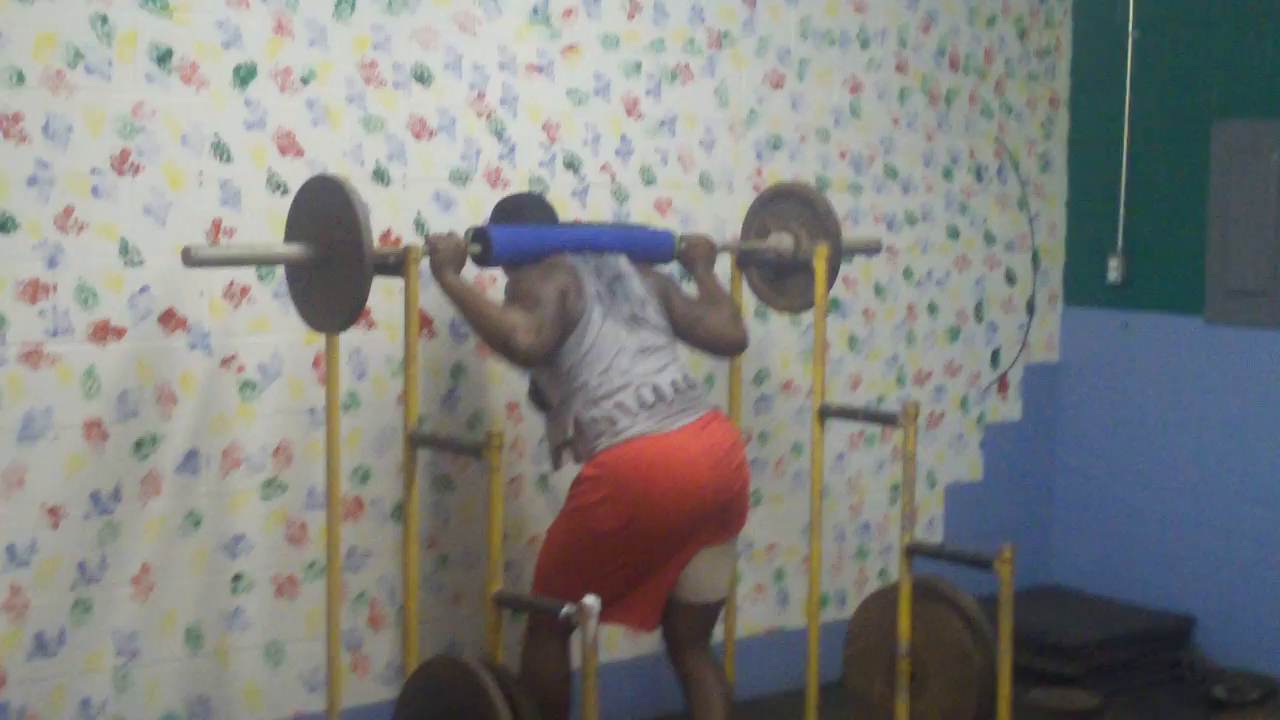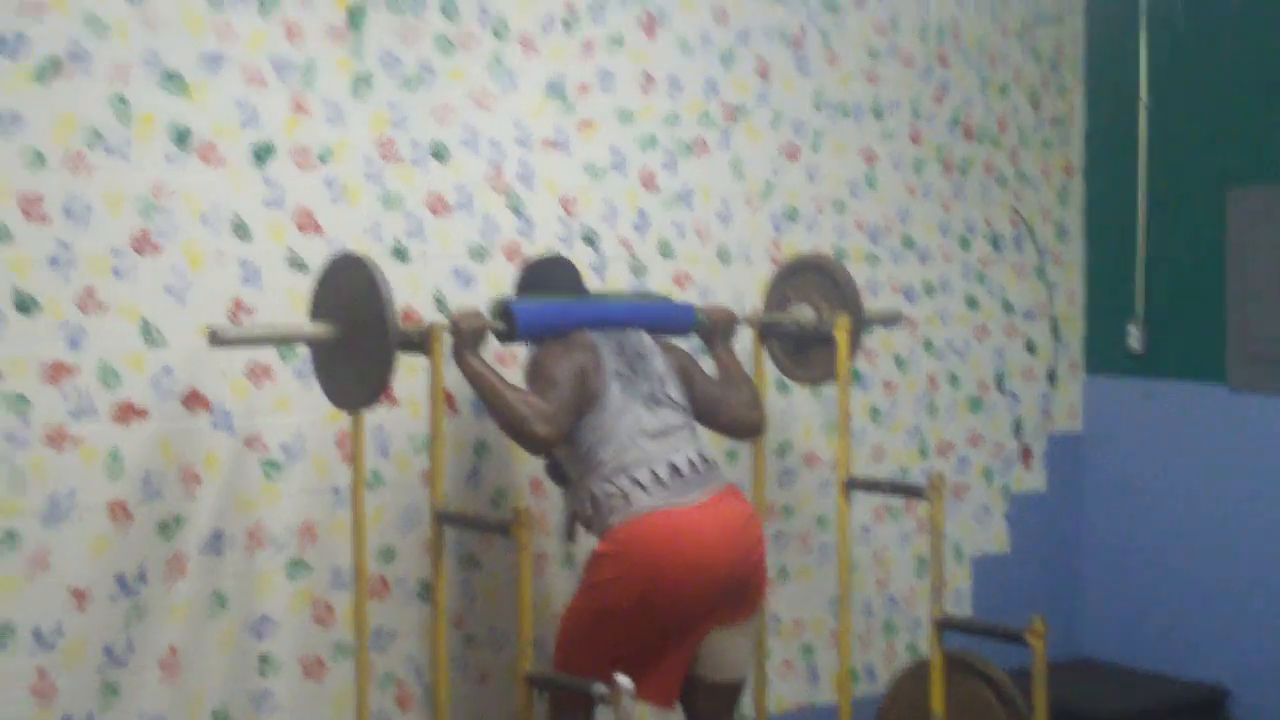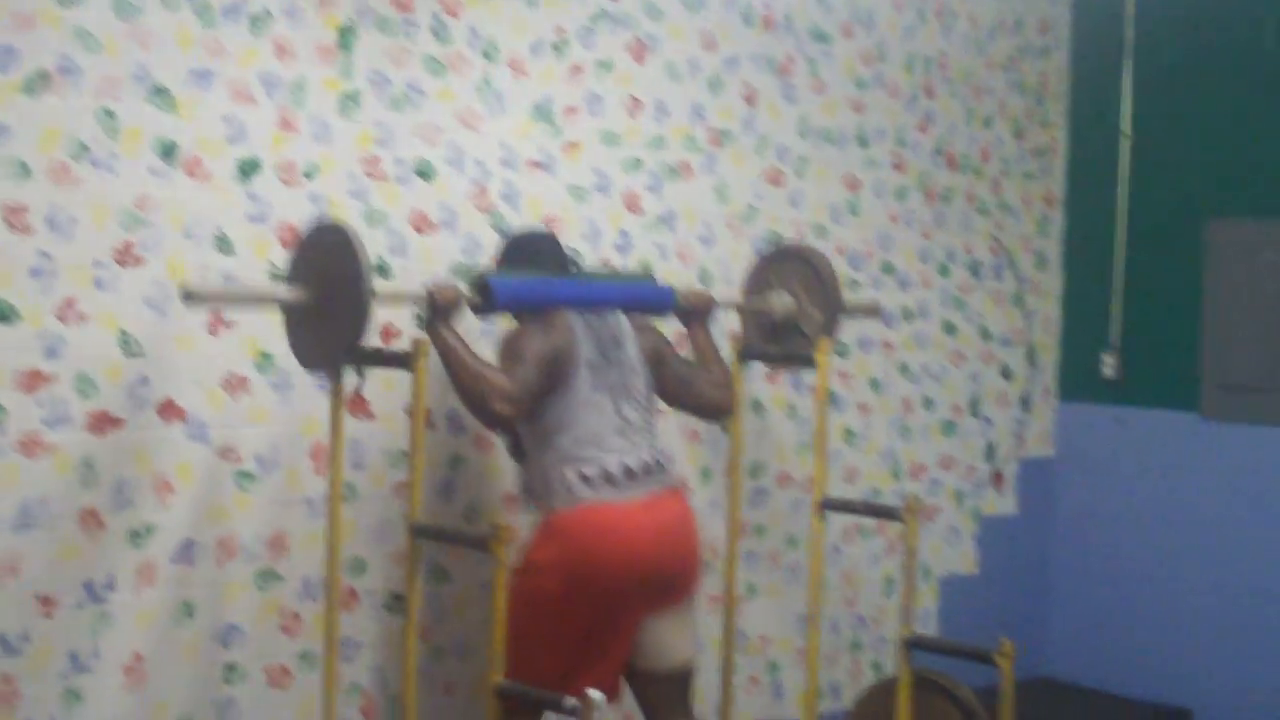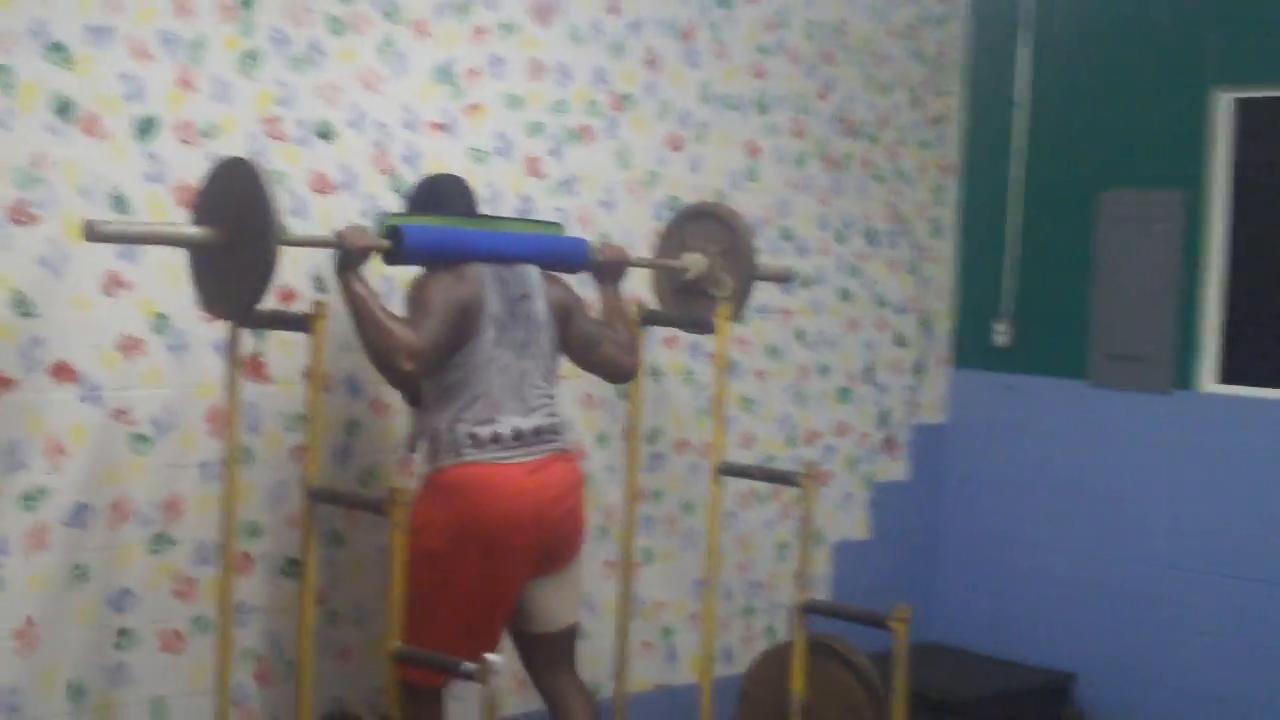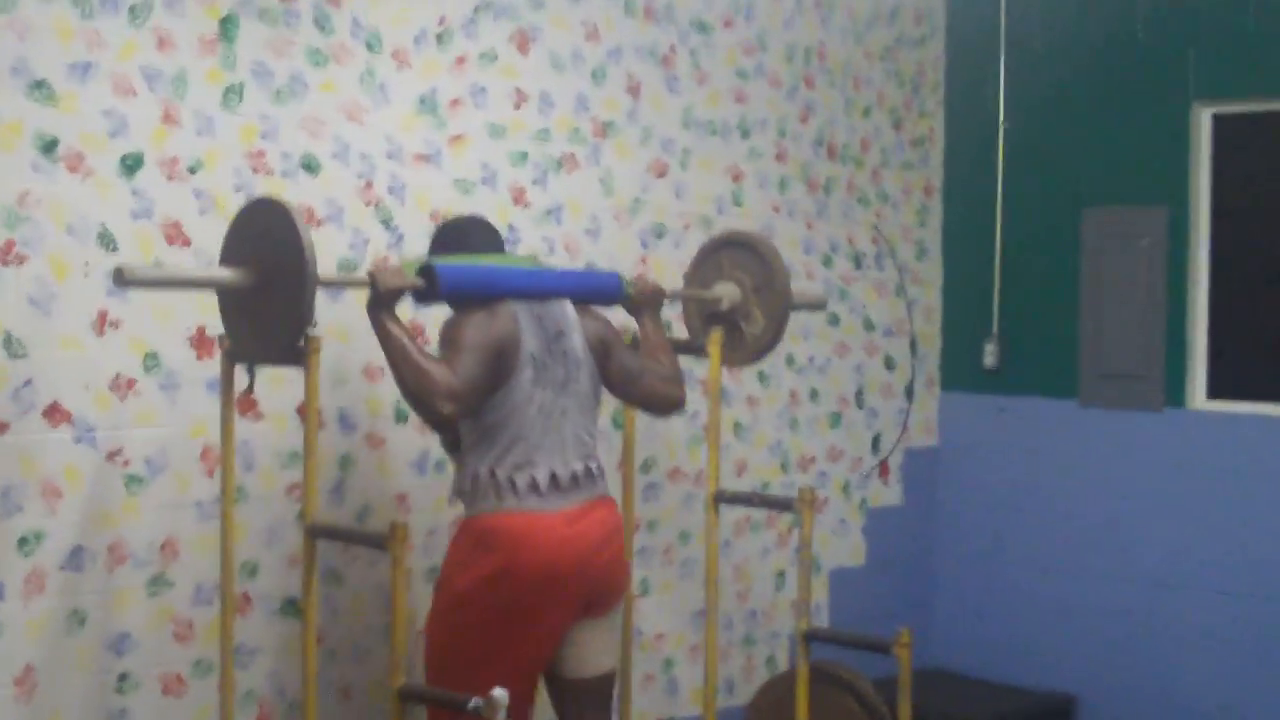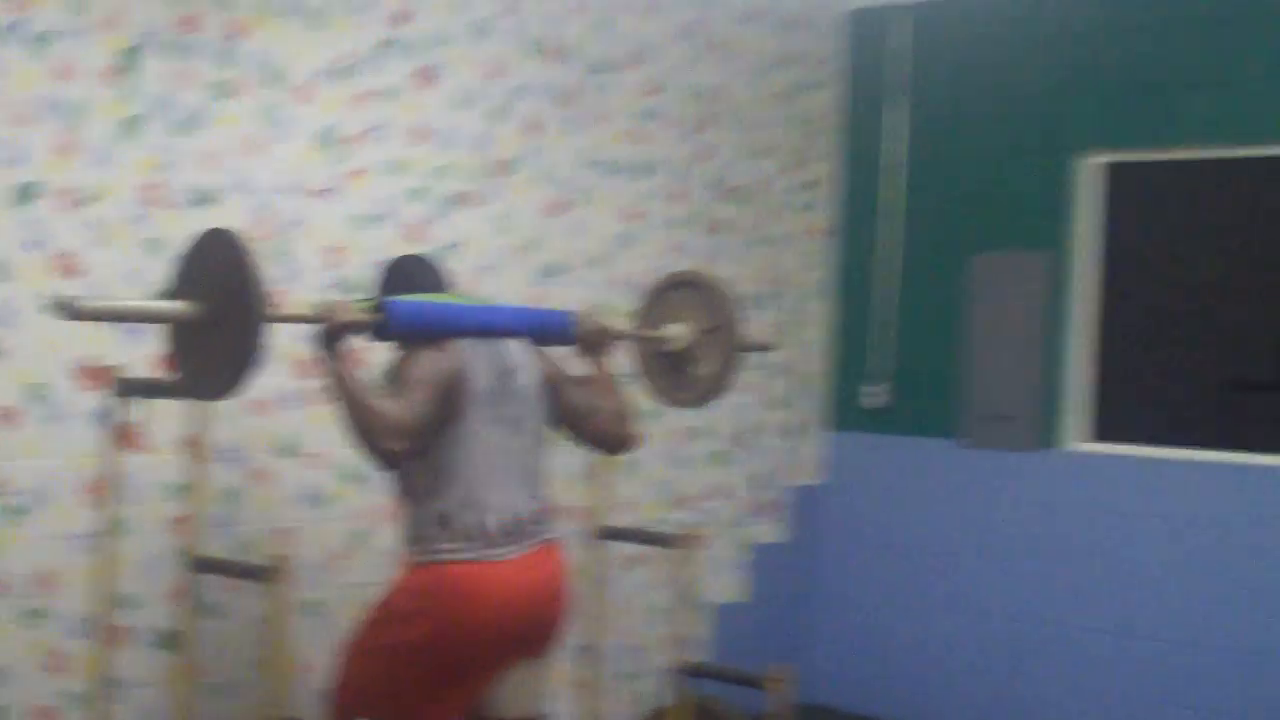
dt=0.3s
person 1, frame 1
left shoulder: (539, 280)
right shoulder: (638, 273)
left elbow: (526, 341)
right elbow: (731, 337)
left wrist: (449, 275)
right wrist: (702, 269)
left hip: (640, 467)
right hip: (719, 455)
left knee: (550, 616)
right knee: (690, 640)
person 1, frame 2
left shoulder: (562, 356)
right shoulder: (659, 350)
left elbow: (542, 429)
right elbow: (748, 418)
left wrist: (468, 356)
right wrist: (721, 343)
left hip: (653, 546)
right hip: (736, 532)
person 1, frame 3
left shoulder: (538, 334)
right shoulder: (637, 333)
left elbow: (503, 404)
right elbow: (720, 400)
left wrist: (441, 327)
right wrist: (698, 326)
left hip: (587, 532)
right hip: (669, 522)
person 1, frame 4
left shoulder: (444, 284)
right shoulder: (547, 286)
left elbow: (408, 361)
right elbow: (623, 362)
left wrist: (352, 275)
right wrist: (609, 282)
left hip: (475, 492)
right hip: (555, 483)
right knee: (557, 670)
person 1, frame 5
left shoulder: (478, 323)
right shoulder: (583, 321)
left elbow: (445, 401)
right elbow: (667, 395)
left wrist: (384, 316)
right wrist: (648, 317)
left hip: (513, 541)
right hip: (597, 533)
person 1, frame 6
left shoulder: (427, 361)
right shoulder: (530, 360)
left elbow: (394, 439)
right elbow: (616, 433)
left wrist: (335, 353)
right wrist: (595, 357)
left hip: (458, 583)
right hip: (537, 577)
